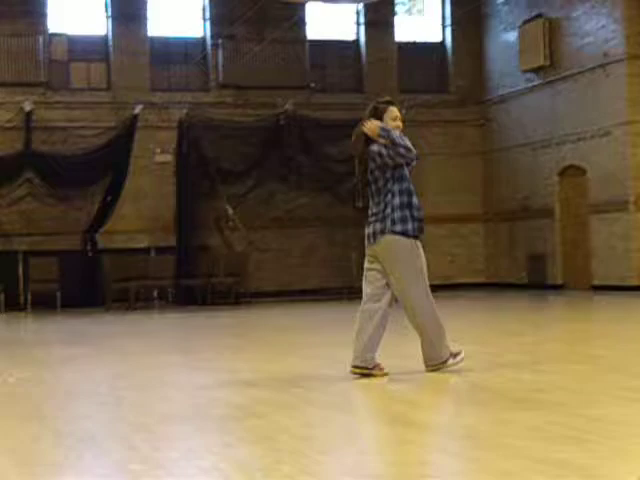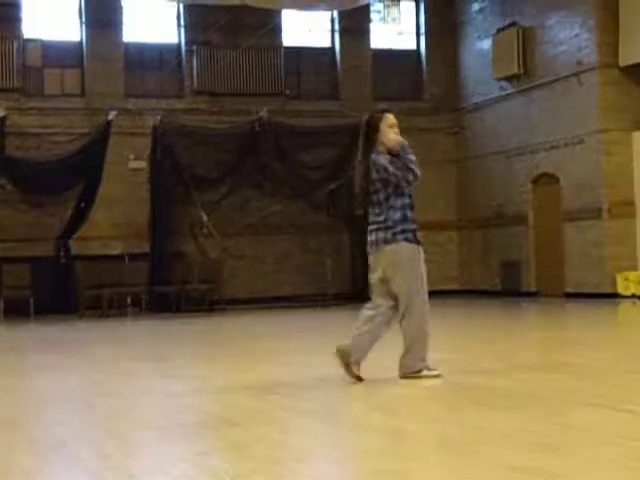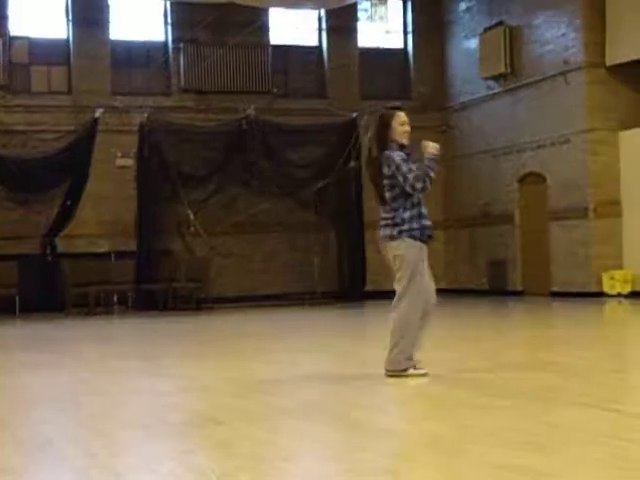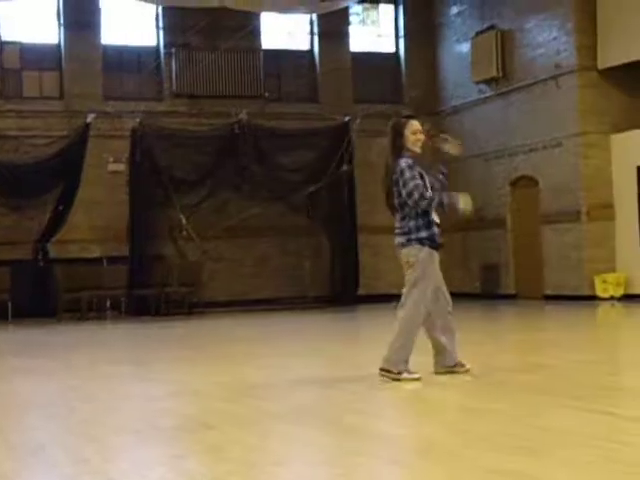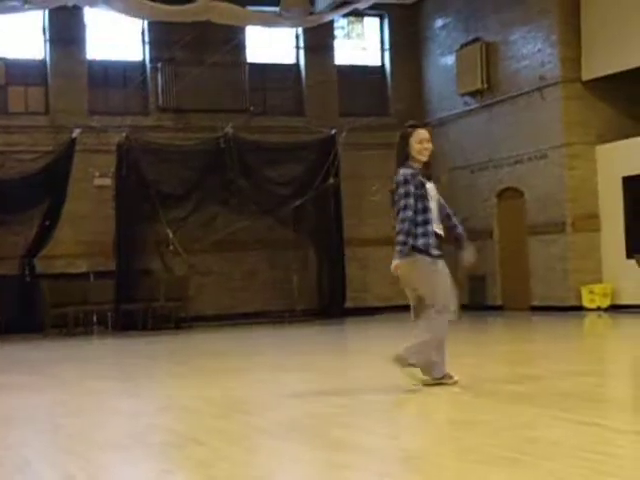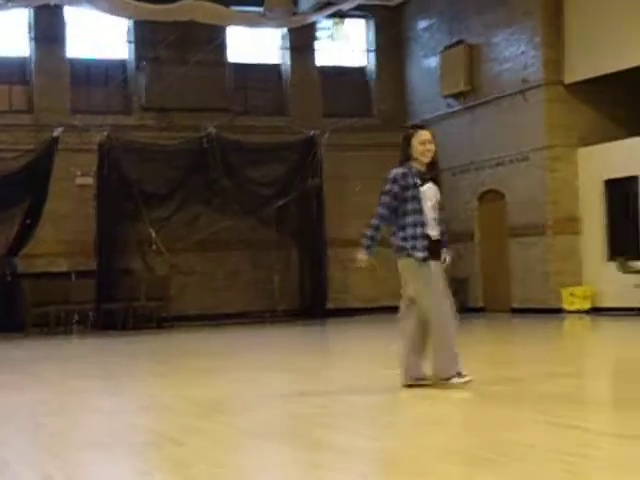
dt=0.2s
person 1, frame 1
left shoulder: (378, 152)
right shoulder: (377, 150)
right elbow: (409, 155)
right wrist: (384, 131)
left hip: (377, 234)
right hip: (396, 232)
left knee: (376, 296)
right knee: (417, 296)
left ankle: (363, 358)
right ankle: (438, 354)
person 1, frame 2
left shoulder: (377, 161)
right shoulder: (382, 161)
right elbow: (410, 176)
left wrist: (395, 149)
right wrist: (399, 148)
left hip: (378, 242)
right hip: (399, 239)
left knee: (383, 302)
right knee: (415, 303)
left ankle: (352, 350)
right ankle: (413, 365)
person 1, frame 3
left shoulder: (389, 157)
right shoulder: (394, 158)
left elbow: (411, 179)
right elbow: (419, 184)
left wrist: (413, 151)
right wrist: (430, 157)
left hip: (396, 235)
right hip: (406, 235)
left knee: (424, 295)
right knee: (410, 299)
left ankle: (402, 353)
right ankle: (399, 362)
person 1, frame 4
left shoulder: (410, 166)
right shoulder: (404, 165)
left elbow: (433, 189)
right elbow: (420, 199)
right wrist: (455, 200)
left hip: (418, 243)
right hip: (418, 242)
left knee: (439, 303)
right knee: (415, 303)
left ankle: (447, 359)
right ankle: (394, 363)
person 1, frame 5
left shoulder: (423, 176)
right shoulder: (407, 175)
left elbow: (443, 214)
right elbow: (404, 216)
left wrist: (464, 241)
right wrist: (401, 254)
left hip: (428, 252)
right hip: (420, 253)
left knee: (428, 312)
right knee: (445, 307)
left ankle: (433, 371)
right ankle: (410, 356)
person 1, frame 6
left shoulder: (432, 178)
right shoulder: (400, 176)
right elbow: (383, 213)
left wrist: (444, 247)
right wrist: (367, 247)
left hip: (429, 253)
right hip: (414, 253)
left knee: (414, 314)
right knee: (441, 310)
left ankle: (413, 373)
right ankle: (447, 369)
